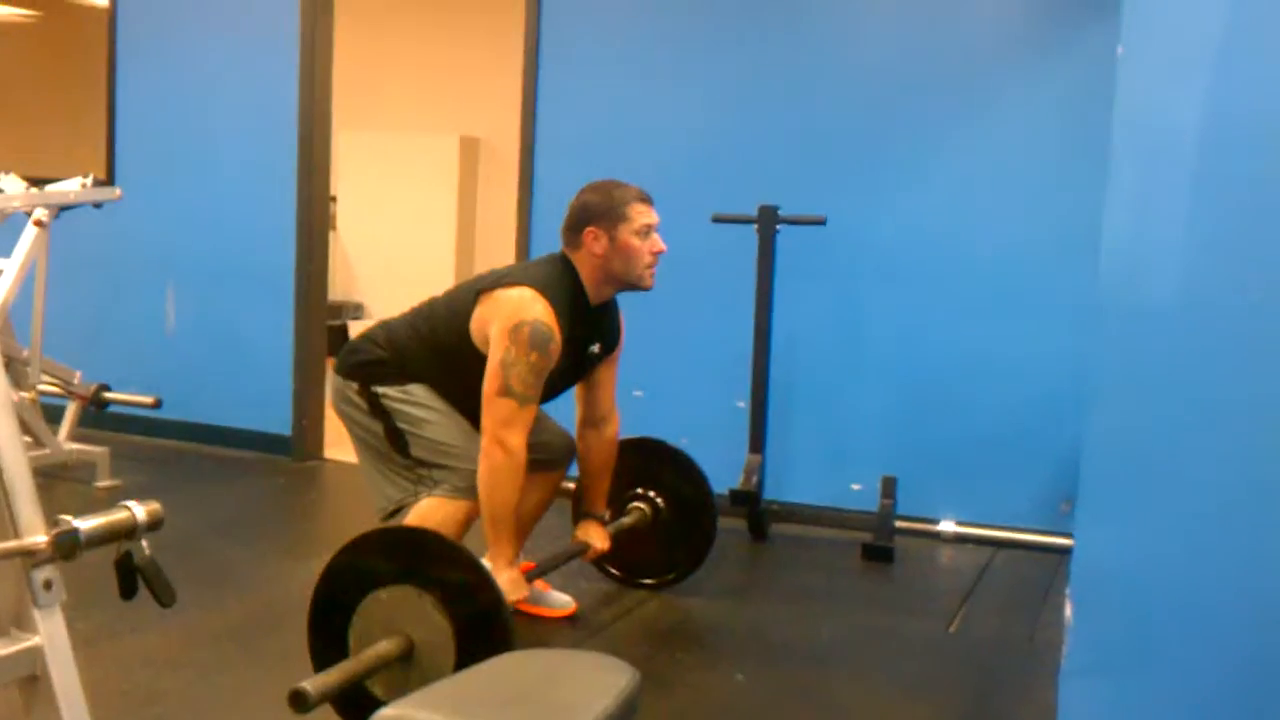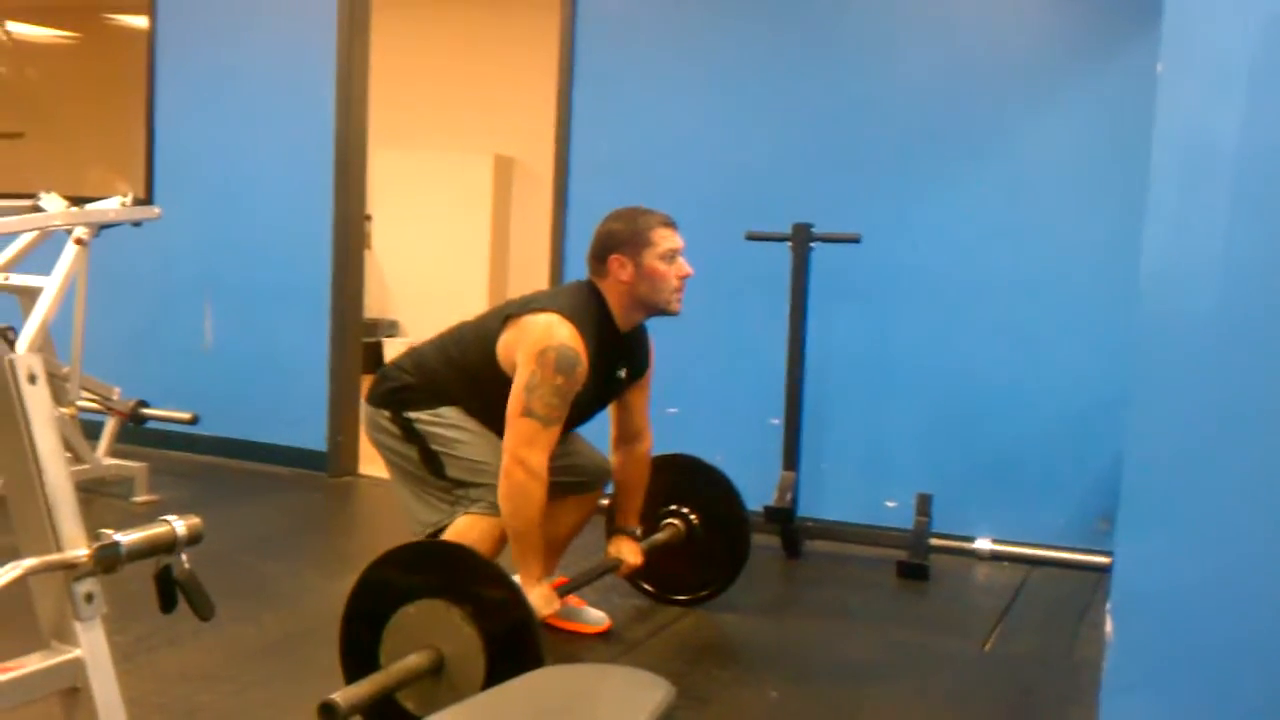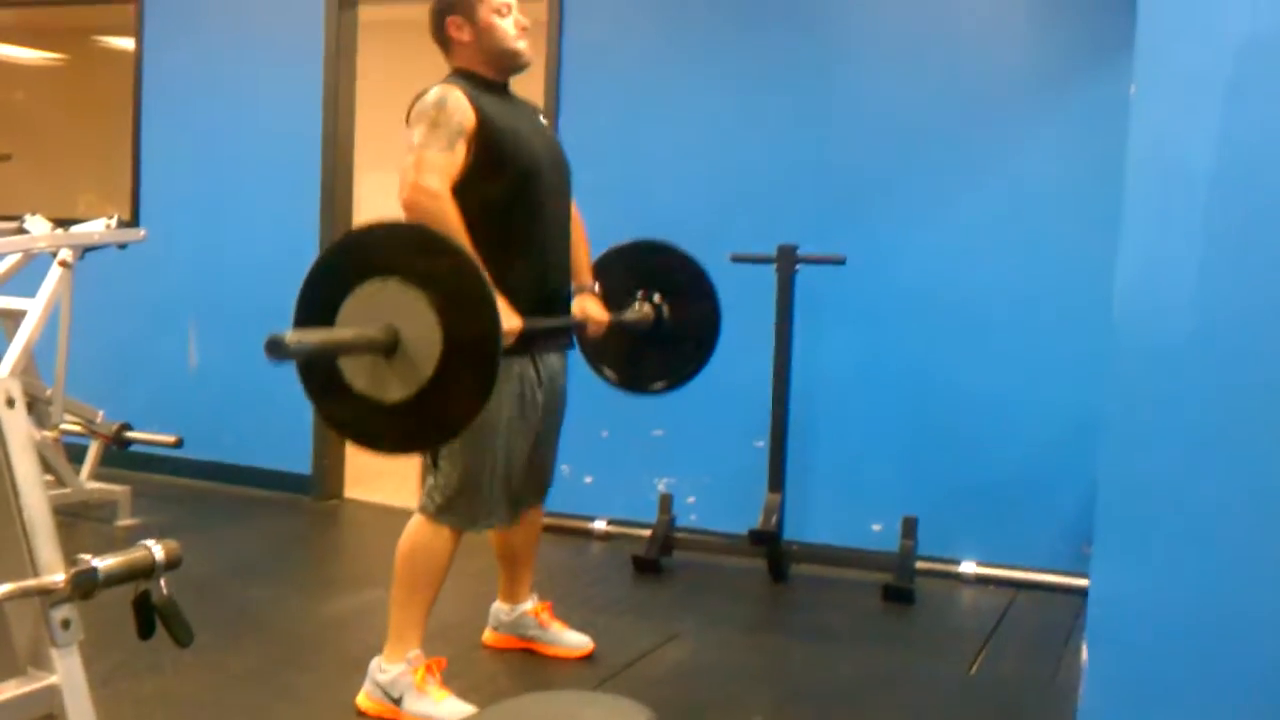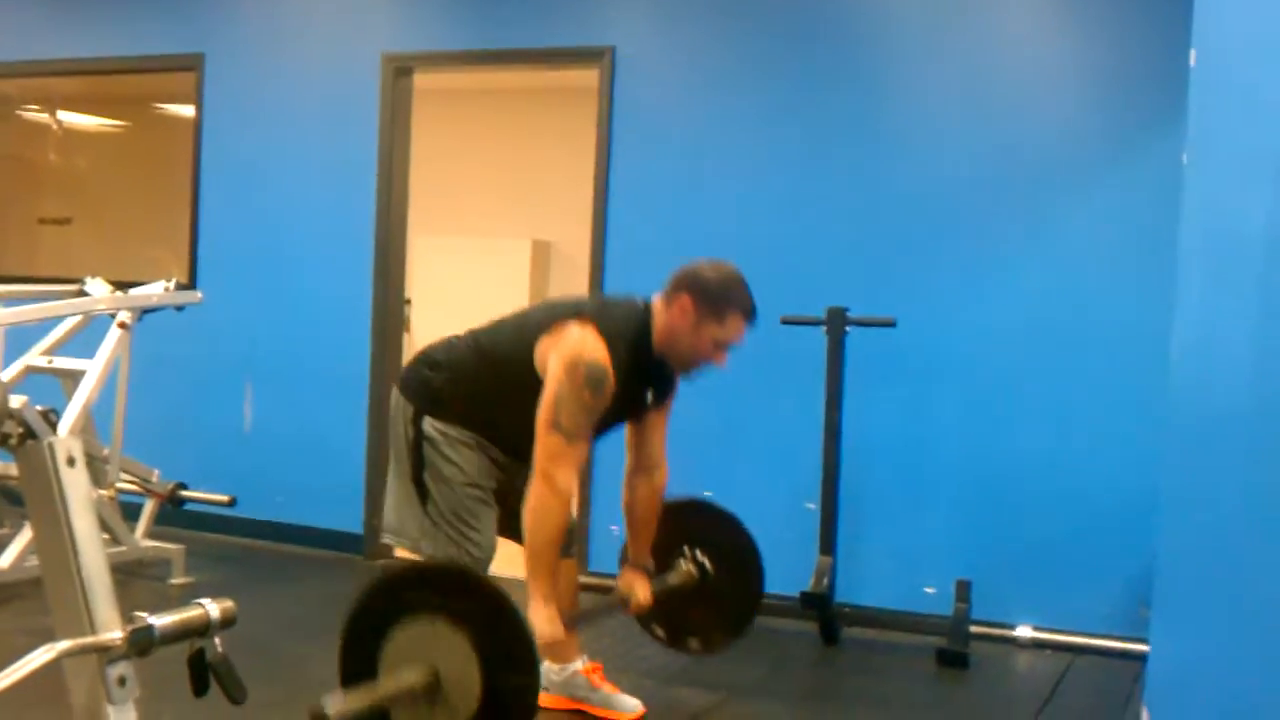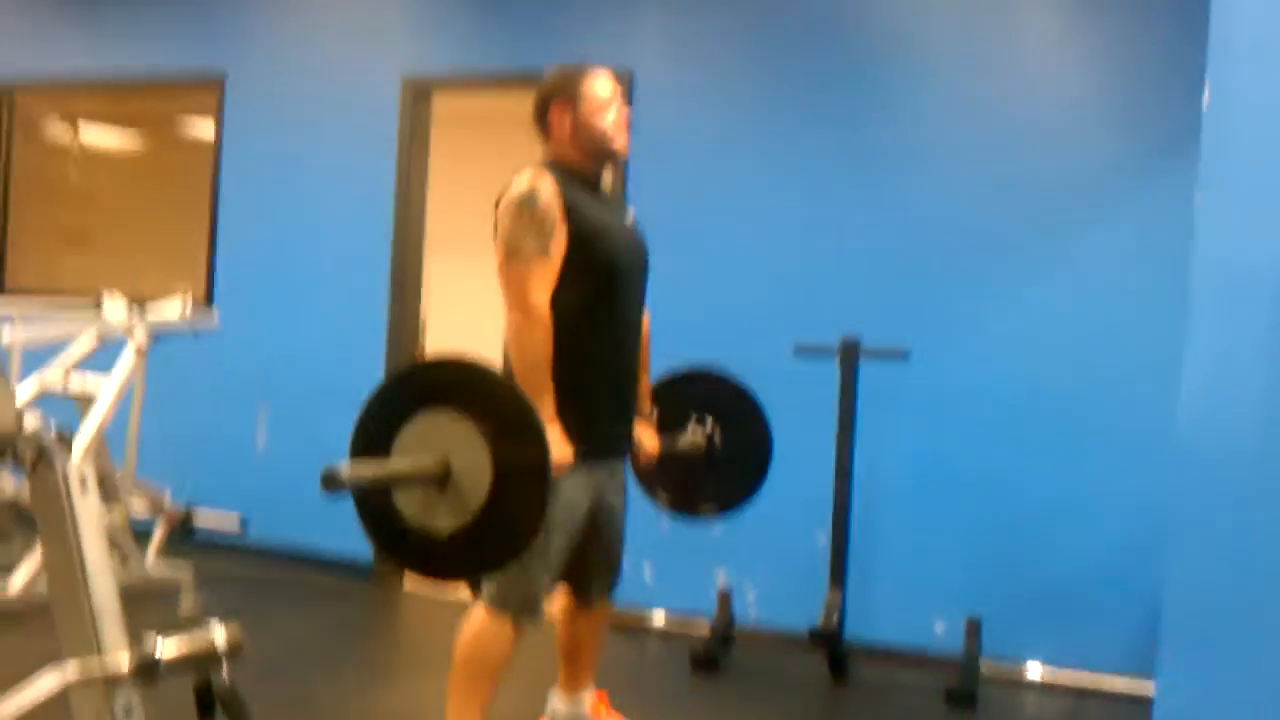
dt=1s
person 1, frame 1
left shoulder: (605, 317)
right shoulder: (533, 313)
left elbow: (599, 422)
right elbow: (501, 445)
left wrist: (594, 516)
right wrist: (502, 563)
left hip: (445, 380)
right hip: (381, 377)
left knee: (554, 450)
right knee: (462, 479)
left ankle: (501, 577)
person 1, frame 2
left shoulder: (633, 342)
right shoulder: (559, 340)
left elbow: (633, 441)
right elbow: (521, 466)
left wrist: (626, 531)
right wrist: (530, 580)
left hip: (477, 407)
right hip: (413, 405)
left knee: (589, 473)
right knee: (495, 501)
left ankle: (539, 597)
person 1, frame 3
left shoulder: (525, 114)
right shoulder: (449, 103)
left elbow: (561, 205)
right elbow: (421, 191)
left wrist: (586, 290)
right wrist: (484, 299)
left hip: (541, 333)
left knee: (528, 488)
right knee: (456, 499)
left ankle: (515, 611)
person 1, frame 4
left shoulder: (660, 368)
right shoulder: (592, 352)
left elbow: (648, 472)
right elbow: (554, 480)
left wrist: (638, 565)
right wrist: (538, 601)
left hip: (505, 425)
right hip: (441, 412)
left knee: (559, 544)
right knee: (462, 557)
left ankle: (566, 673)
person 1, frame 5
left shoulder: (611, 208)
right shoulder: (536, 193)
left elbow: (634, 317)
right elbow: (529, 309)
left wrist: (643, 417)
right wrist: (543, 426)
left hip: (604, 438)
right hip: (551, 436)
left knee: (595, 586)
right knee: (512, 594)
